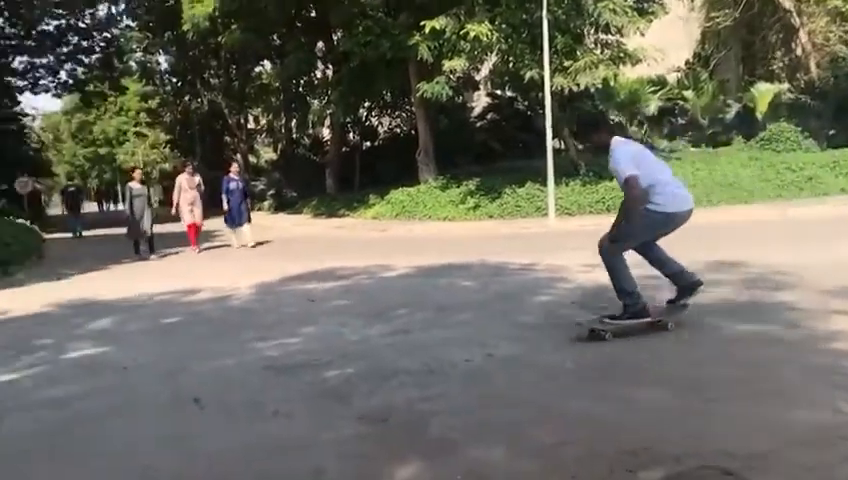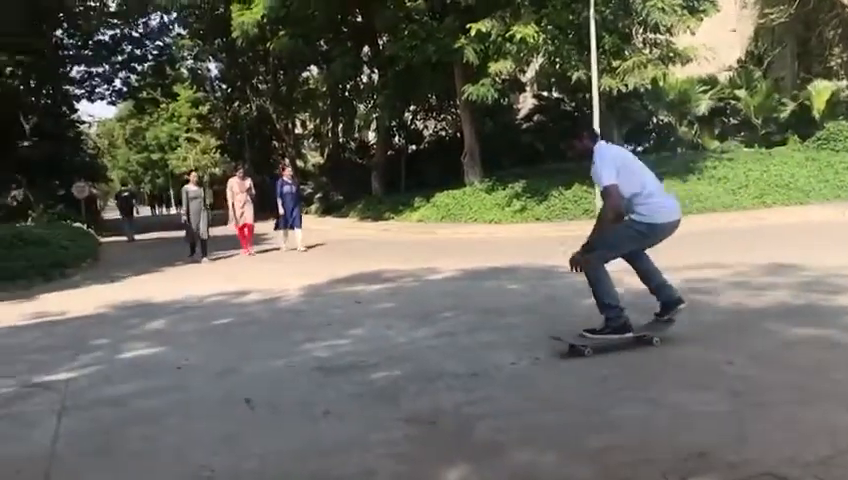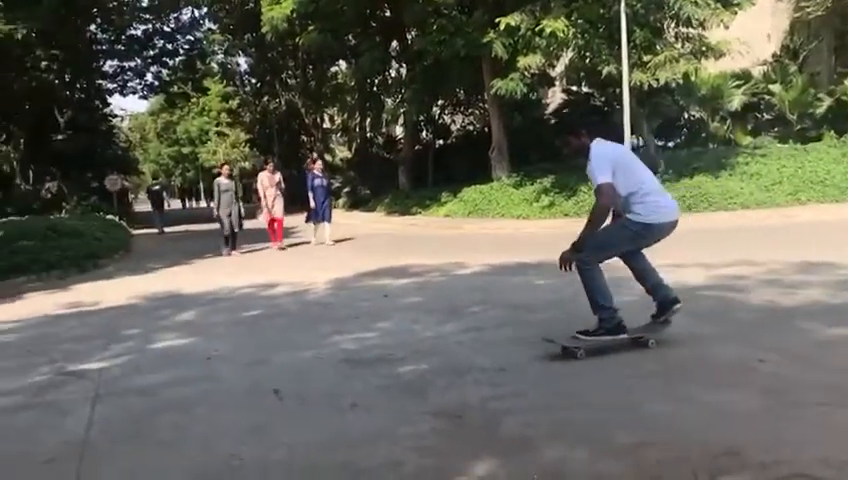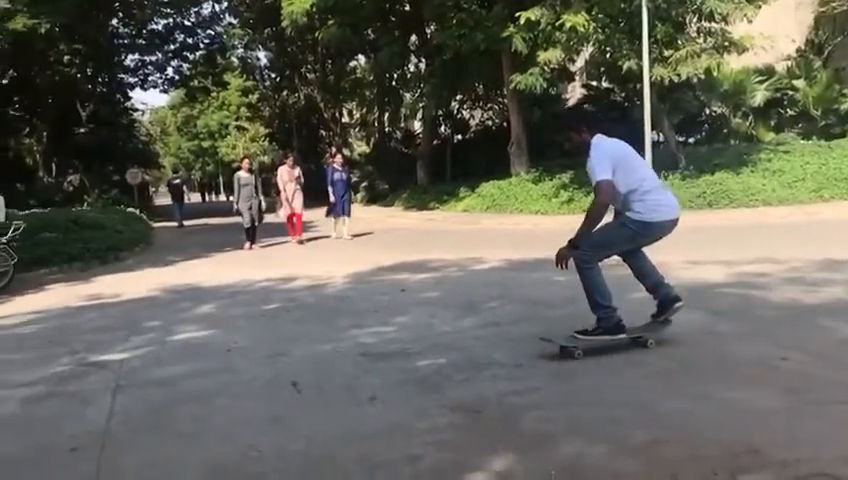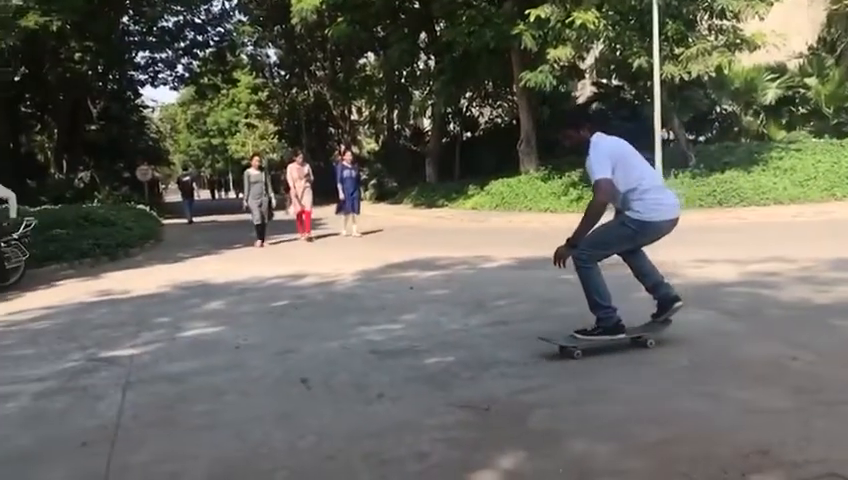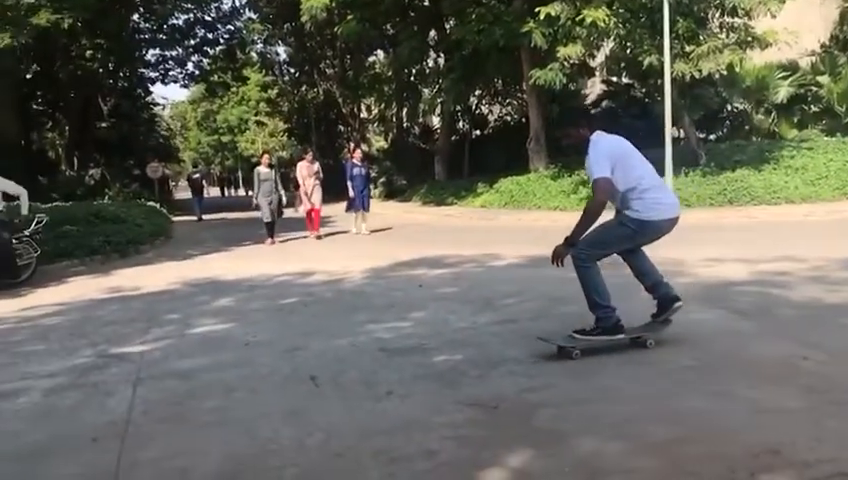
dt=0.2s
person 1, frame 1
left shoulder: (618, 154)
right shoulder: (625, 147)
left elbow: (635, 195)
right elbow: (633, 194)
left wrist: (614, 237)
right wrist: (614, 232)
left hip: (666, 208)
right hip: (682, 204)
left knee: (609, 248)
right knee: (640, 240)
left ankle: (634, 307)
right ankle: (686, 282)
person 1, frame 2
left shoulder: (601, 160)
right shoulder: (611, 152)
left elbow: (612, 205)
left wrist: (586, 249)
right wrist: (615, 239)
left hip: (651, 219)
right hip: (670, 215)
left knee: (591, 259)
right knee: (628, 247)
left ankle: (616, 322)
right ankle: (669, 298)
person 1, frame 3
left shoulder: (597, 158)
right shoulder: (610, 149)
left elbow: (604, 204)
left wrist: (576, 247)
right wrist: (613, 242)
left hip: (648, 219)
right hip: (668, 214)
left knee: (585, 257)
right knee: (624, 247)
left ankle: (610, 324)
right ankle: (665, 299)
person 1, frame 4
left shoulder: (597, 154)
right shoulder: (611, 145)
left elbow: (602, 201)
left wrist: (573, 245)
right wrist: (613, 237)
left hip: (648, 216)
right hip: (669, 212)
left knee: (584, 255)
right knee: (625, 245)
left ankle: (609, 323)
right ankle: (666, 297)
person 1, frame 5
left shoulder: (597, 152)
right shoulder: (611, 143)
left elbow: (601, 200)
left wrist: (571, 244)
right wrist: (615, 234)
left hip: (648, 216)
right hip: (669, 211)
left knee: (583, 254)
right knee: (625, 244)
left ankle: (608, 323)
right ankle: (666, 296)
person 1, frame 6
left shoulder: (597, 151)
right shoulder: (611, 141)
left elbow: (599, 199)
left wrist: (569, 242)
right wrist: (616, 230)
left hip: (647, 215)
right hip: (669, 210)
left knee: (582, 254)
right knee: (625, 243)
left ankle: (608, 323)
right ankle: (665, 296)
